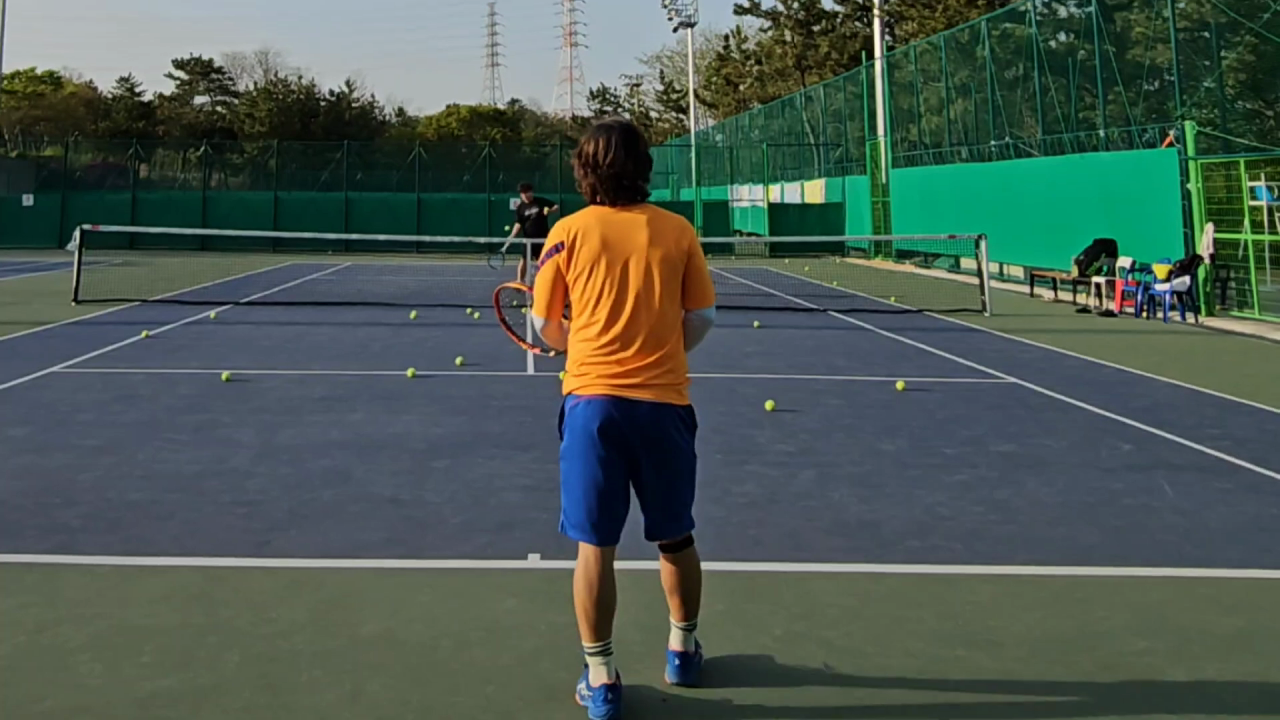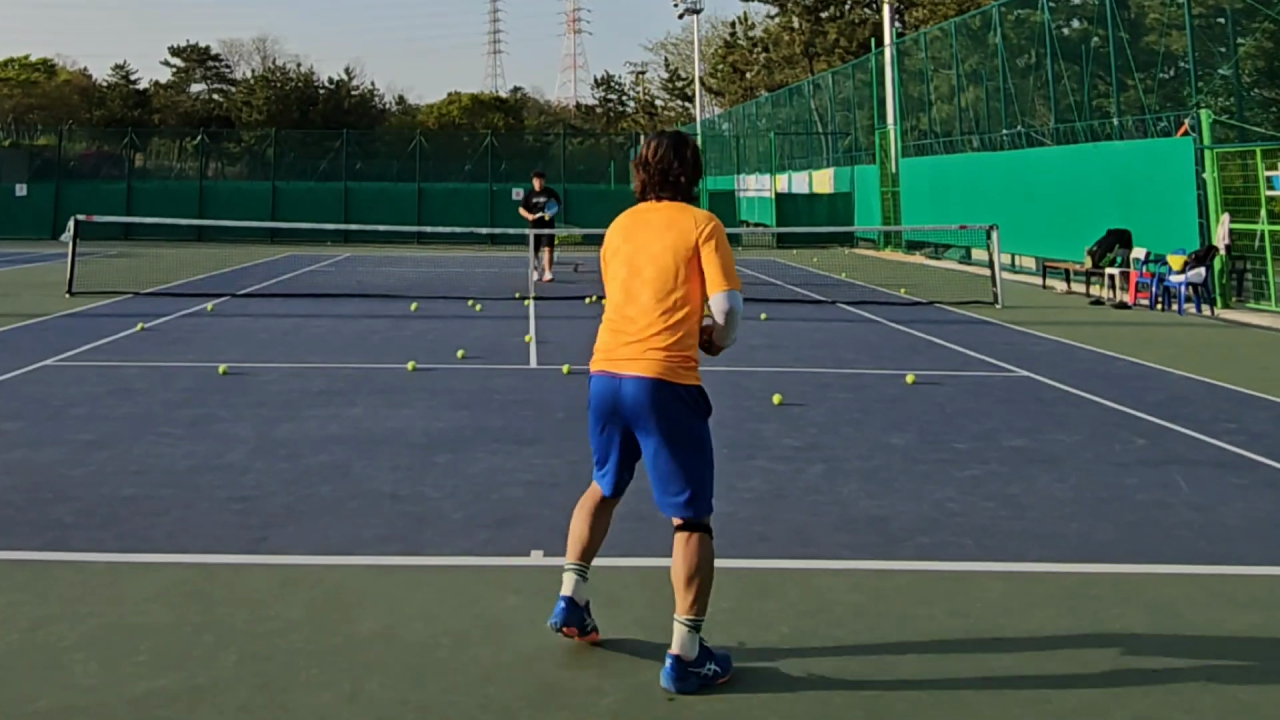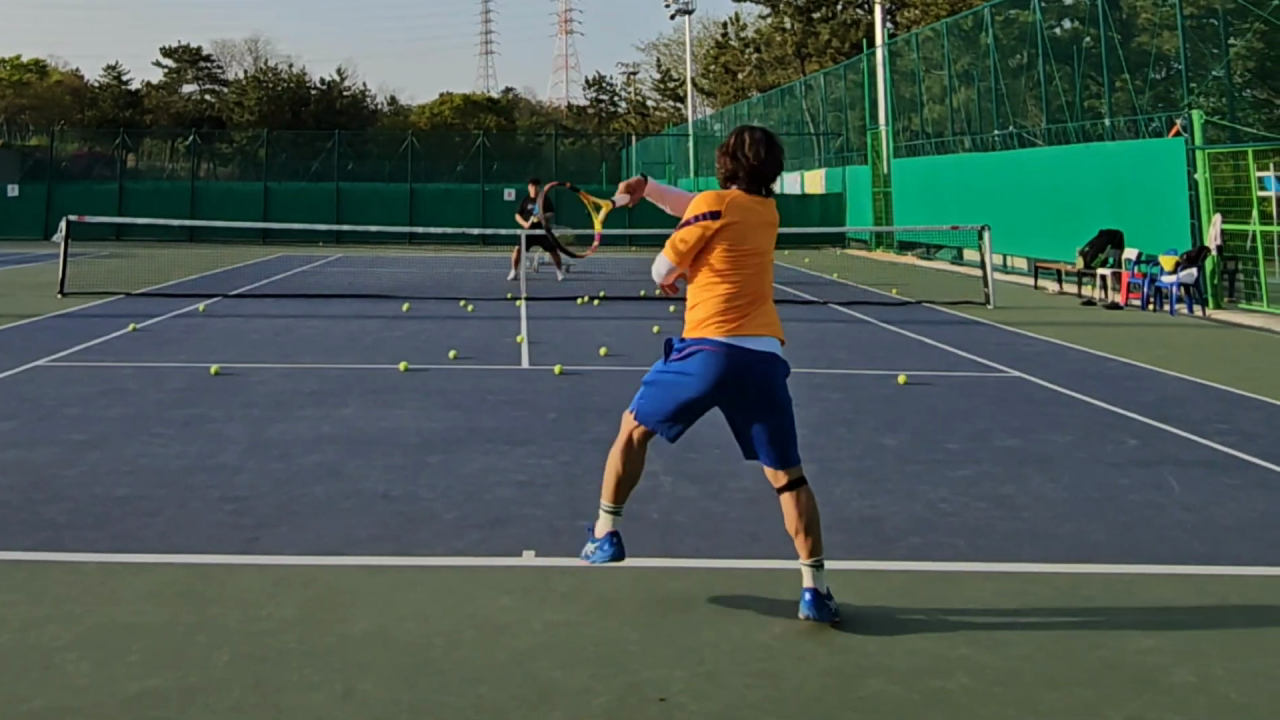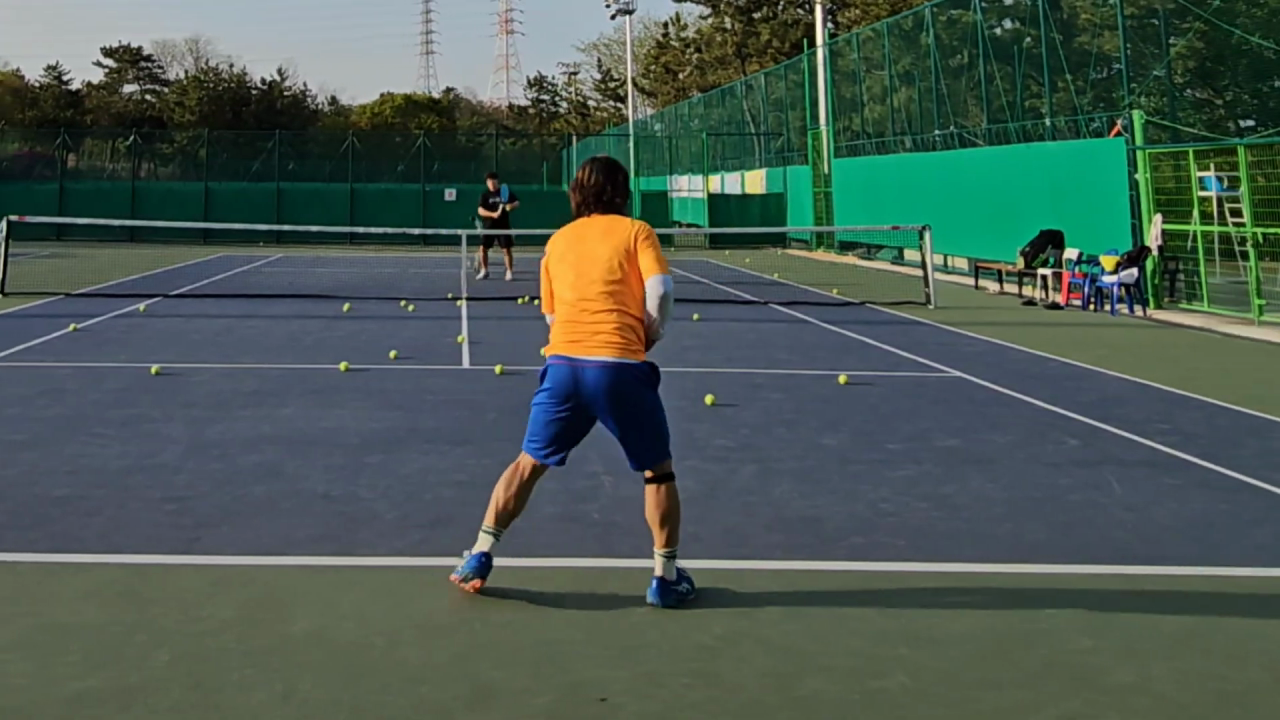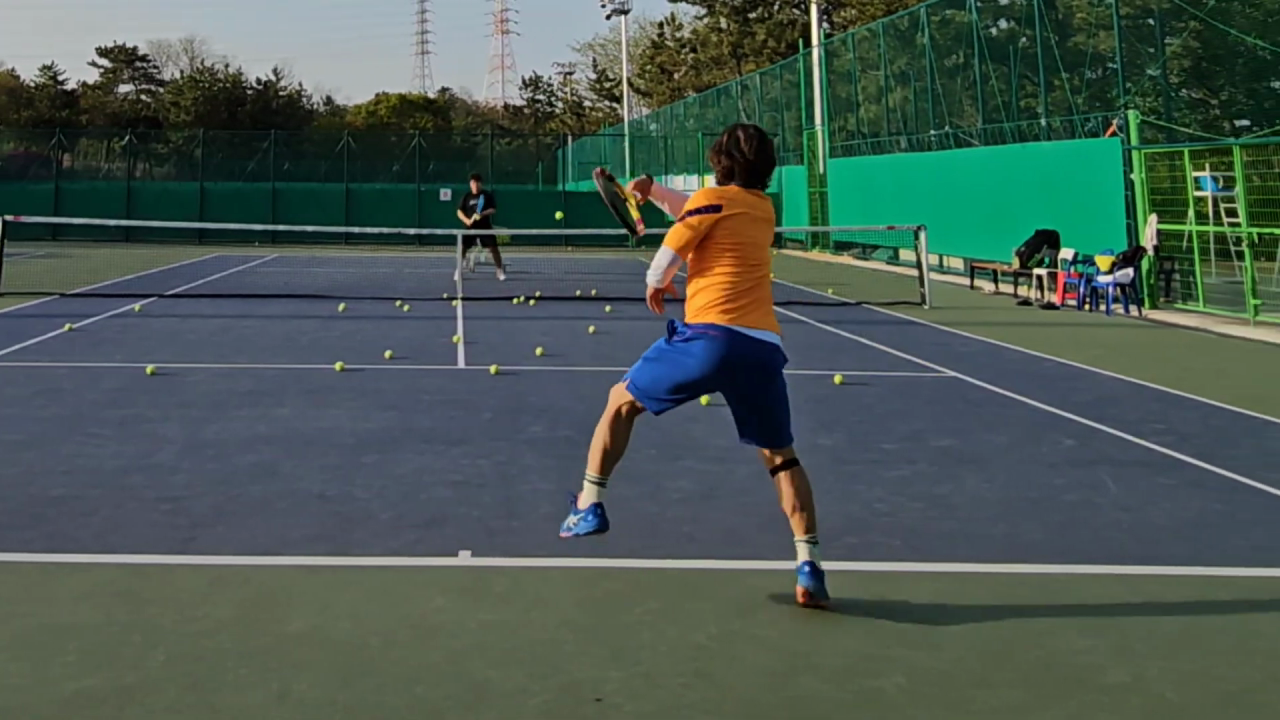
dt=1s
person 1, frame 1
left shoulder: (568, 233)
right shoulder: (678, 231)
left elbow: (545, 324)
right elbow: (701, 316)
left hip: (593, 401)
right hip: (665, 403)
left knee: (595, 546)
right knee: (675, 538)
right ankle: (682, 650)
person 1, frame 2
left shoulder: (619, 227)
right shoulder: (702, 225)
right elbow: (726, 307)
right wrist: (717, 337)
left hip: (607, 374)
right hip: (666, 383)
left knee: (603, 488)
right knee: (691, 521)
left ankle: (570, 598)
right ankle: (684, 654)
person 1, frame 3
left shoulder: (713, 203)
right shoulder: (768, 212)
left elbow: (665, 271)
left wrist: (669, 277)
right wrist: (647, 188)
left hip: (708, 349)
right hip: (763, 357)
left knee: (633, 429)
right knee: (788, 476)
left ankle: (607, 532)
right ankle: (814, 590)
person 1, frame 4
left shoulder: (557, 241)
right shoulder: (637, 231)
right elbow: (660, 290)
right wrist: (651, 332)
left hip: (564, 364)
right hip: (621, 368)
left knee: (528, 464)
right knee: (659, 470)
left ankle: (480, 555)
right ankle: (666, 575)
person 1, frame 5
left shoulder: (711, 200)
right shoulder: (765, 209)
left elbow: (665, 261)
left wrist: (655, 288)
right wrist: (654, 191)
left hip: (709, 335)
right hip: (762, 347)
left knee: (620, 403)
right knee: (782, 456)
left ankle: (589, 505)
right ankle: (808, 567)
